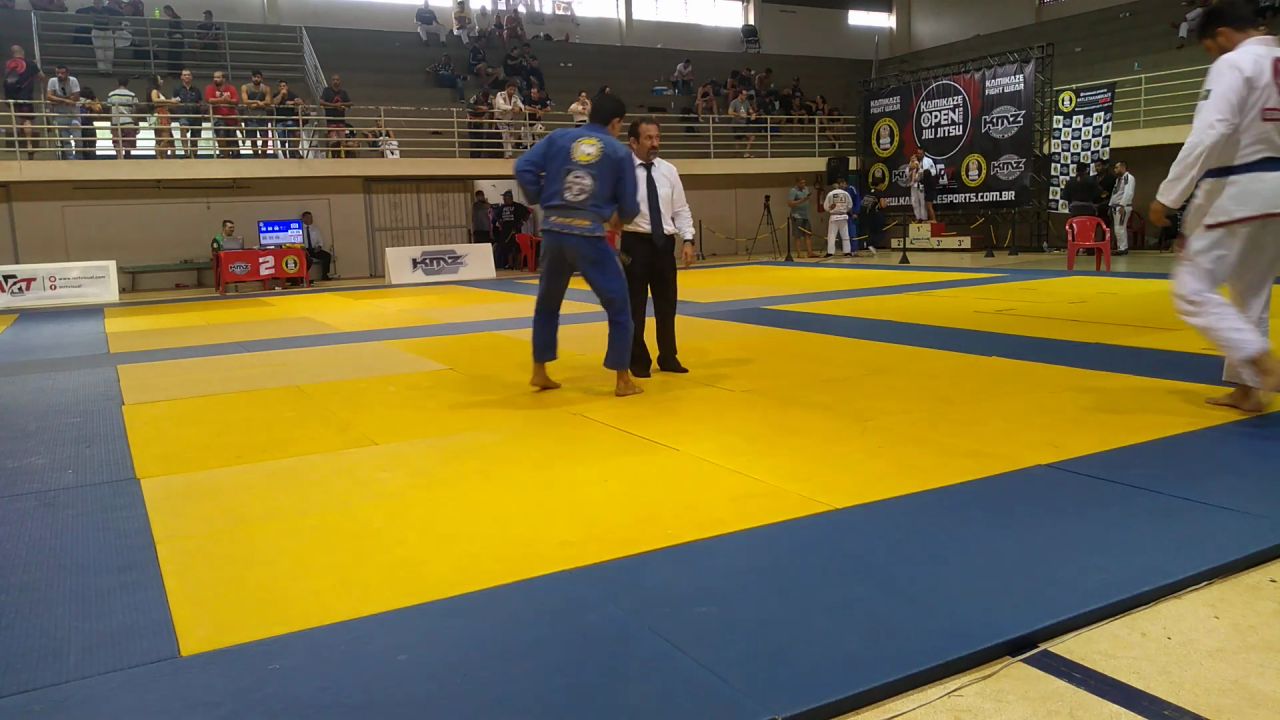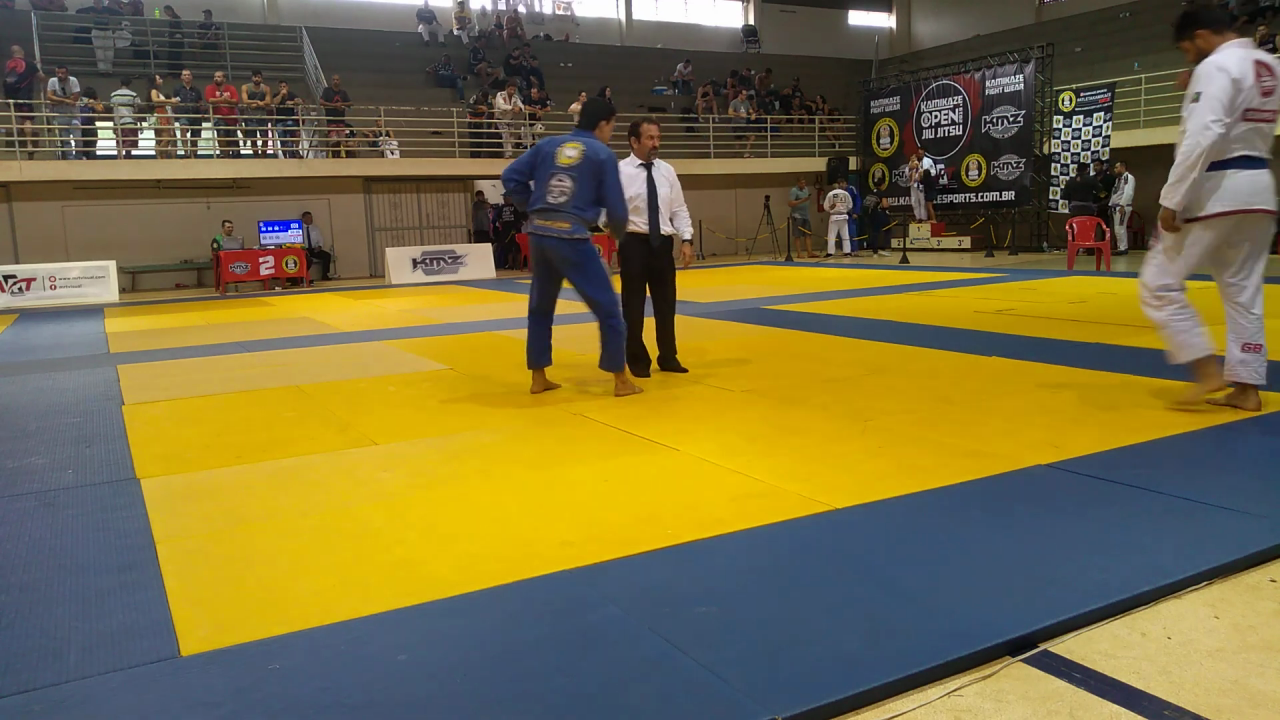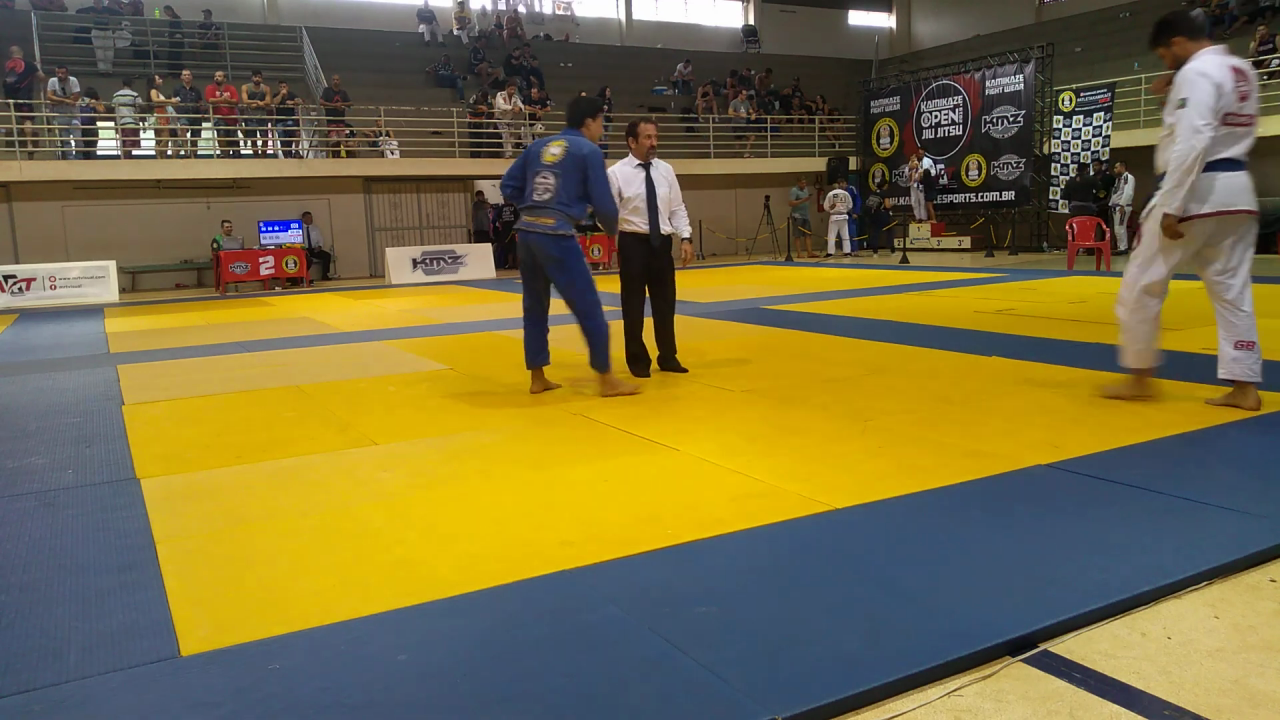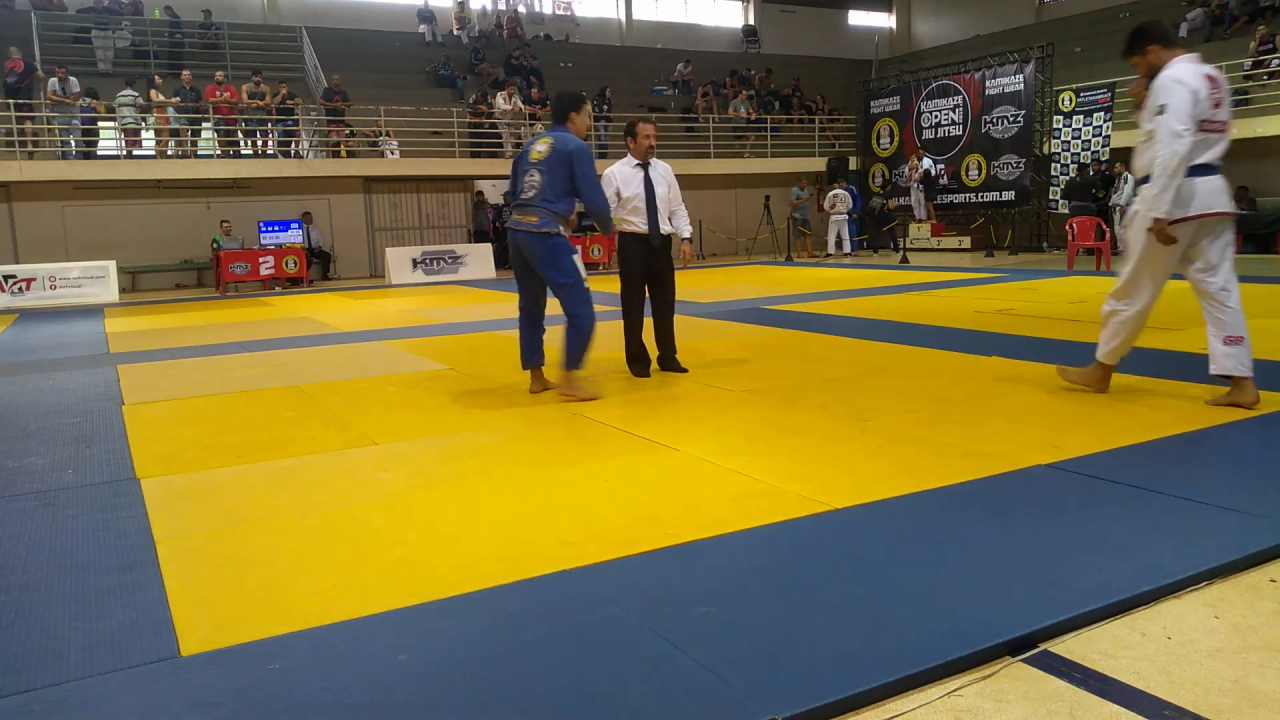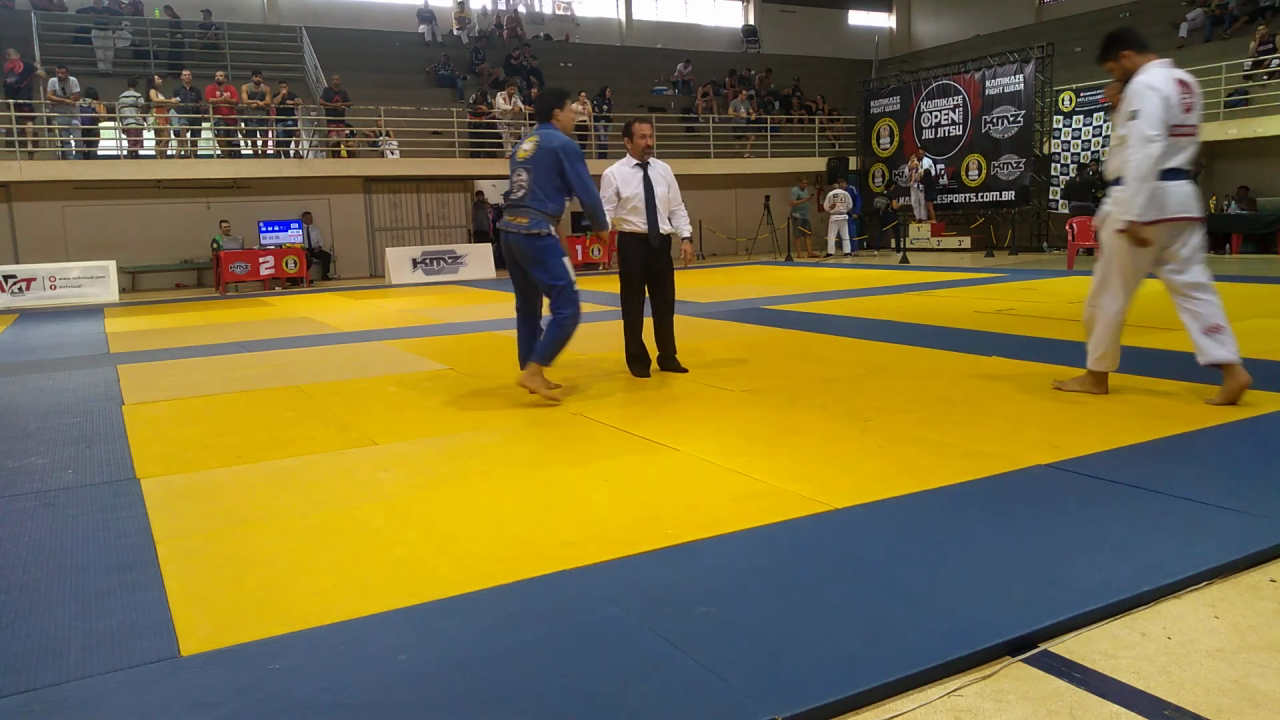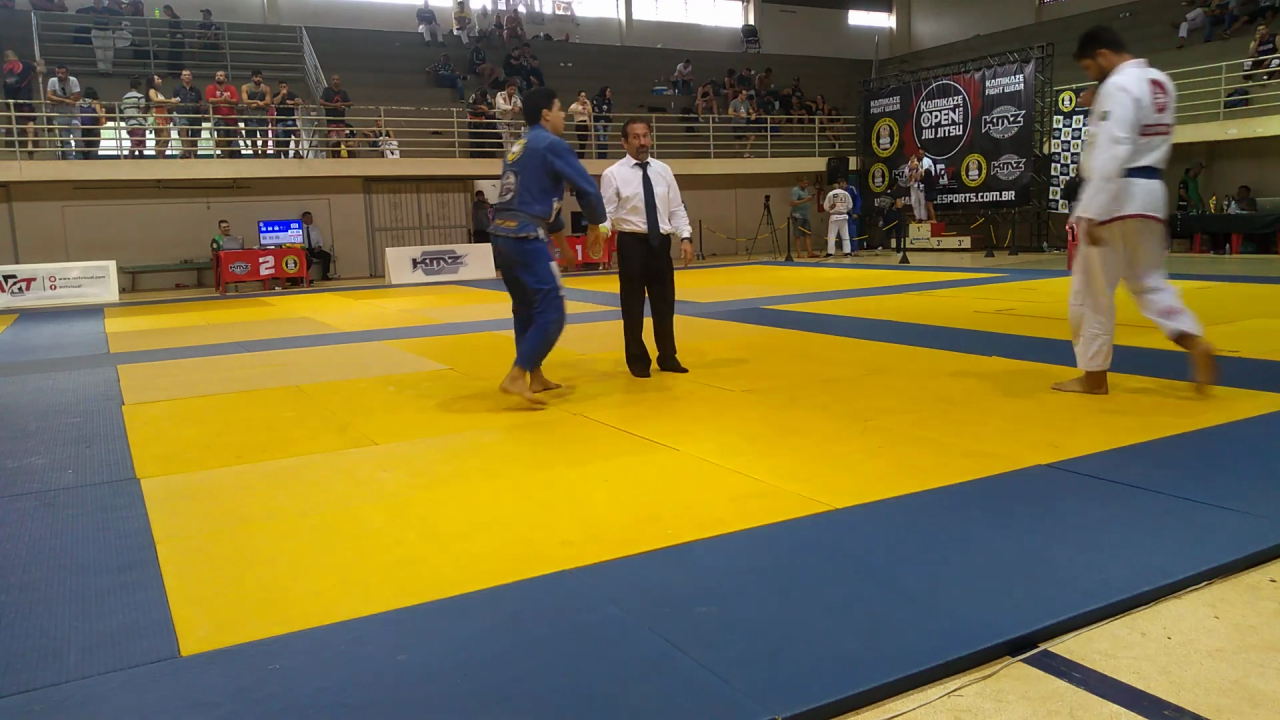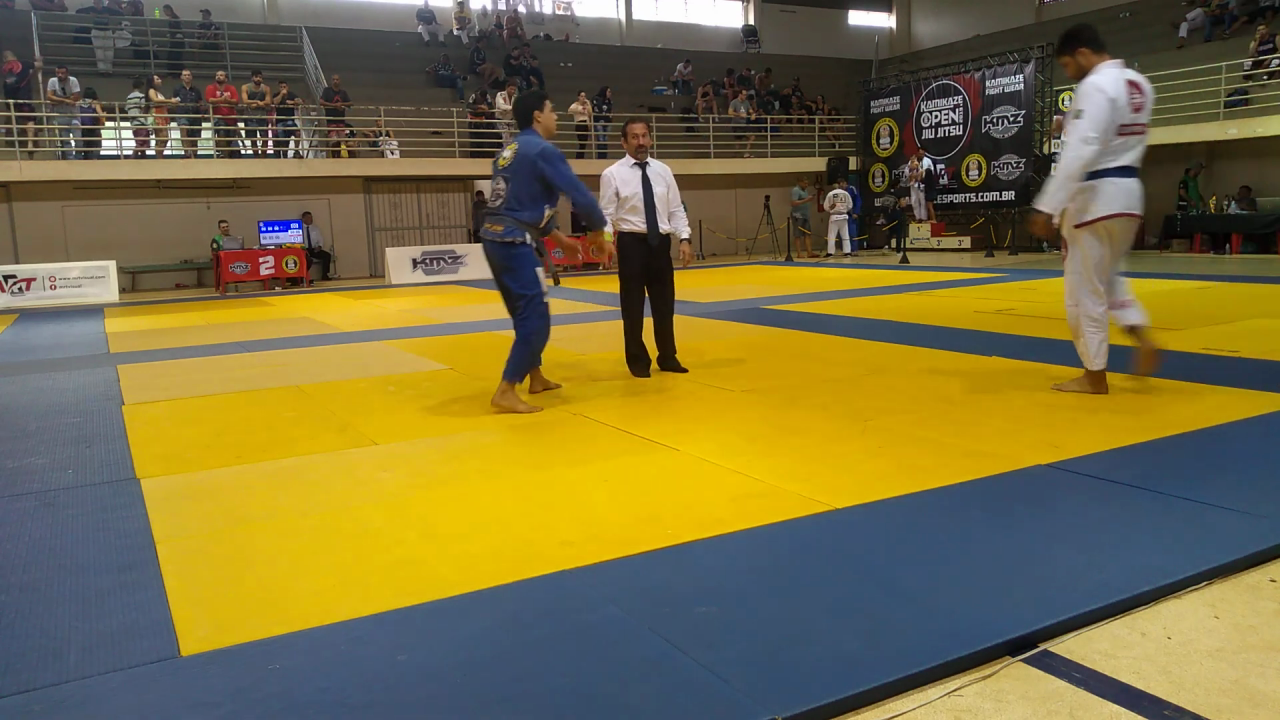
dt=0.1s
person 1, frame 1
left shoulder: (1233, 65)
left elbow: (1209, 135)
left wrist: (1167, 195)
left hip: (1233, 192)
left knee: (1192, 291)
right ankle: (1246, 386)
person 1, frame 2
left shoulder: (1215, 66)
left elbow: (1202, 137)
left wrist: (1171, 198)
left hip: (1213, 188)
left knee: (1160, 283)
right knee: (1244, 290)
left ankle: (1207, 367)
right ankle: (1247, 386)
person 1, frame 3
left shoulder: (1196, 72)
right shoulder: (1243, 71)
left elbow: (1192, 141)
left wrist: (1171, 206)
left hip: (1197, 190)
right hip: (1238, 189)
left knee: (1142, 284)
right knee: (1232, 289)
left ankle: (1139, 377)
right ankle: (1245, 385)
person 1, frame 4
left shoulder: (1172, 80)
right shoulder: (1215, 78)
left elbow: (1172, 148)
left wrist: (1159, 212)
right wrist: (1147, 111)
left hip: (1175, 196)
right hip: (1211, 192)
left knee: (1133, 290)
right knee: (1217, 288)
left ankle: (1100, 371)
right ankle: (1242, 382)
person 1, frame 5
left shoulder: (1144, 86)
right shoulder: (1186, 83)
left elbow: (1145, 151)
left wrist: (1132, 214)
right wrist: (1126, 113)
left hip: (1141, 200)
right hip: (1182, 194)
left knee: (1109, 292)
right knee: (1192, 286)
left ankle: (1097, 375)
right ankle: (1232, 368)
person 1, frame 6
left shoulder: (1117, 86)
right shoulder: (1161, 84)
left elbow: (1111, 154)
left wrist: (1089, 212)
right wrist: (1101, 121)
left hip: (1119, 196)
right hip: (1150, 191)
left knee: (1090, 290)
right knee: (1149, 282)
left ankle: (1094, 375)
right ankle: (1197, 346)
person 1, frame 7
left shoulder: (1096, 86)
right shoulder: (1141, 84)
left elbow: (1080, 152)
left wrist: (1045, 206)
left hip: (1095, 193)
right hip: (1128, 190)
left knee: (1085, 289)
right knee: (1105, 278)
left ankle: (1094, 376)
right ankle: (1142, 337)
person 2, frame 1
left shoulder: (558, 139)
right shoulder: (619, 152)
left elbow: (523, 169)
right elbow: (630, 206)
left wrist: (544, 201)
right wrist: (620, 220)
left hip: (553, 231)
right hip: (589, 235)
left knee: (548, 303)
right knee: (619, 306)
left ankle: (540, 373)
right ankle: (623, 380)
person 2, frame 2
left shoulder: (546, 146)
right shoulder: (603, 155)
left elbow: (511, 177)
right elbow: (617, 212)
right wrist: (619, 229)
left hip: (538, 234)
right hip: (572, 238)
left knee: (541, 307)
right knee: (608, 309)
left ankle: (538, 377)
right ankle: (621, 380)
person 2, frame 3
left shoulder: (538, 147)
right shoulder: (589, 152)
left elbow: (508, 185)
right elbow: (603, 202)
right wrist: (612, 229)
left hip: (526, 231)
right hip: (557, 236)
left knee: (535, 307)
right knee: (589, 309)
left ankle: (538, 377)
right ankle: (607, 380)
person 2, frame 4
left shoulder: (531, 146)
right shoulder: (576, 147)
left elbow: (516, 189)
right elbow: (593, 198)
right wrist: (609, 229)
left hip: (516, 230)
right hip: (546, 233)
left knee: (531, 306)
right knee: (579, 307)
left ankle: (536, 377)
right ankle: (570, 379)
person 2, frame 5
left shoulder: (524, 145)
right shoulder: (562, 144)
right elbow: (587, 193)
left wrist: (550, 226)
right wrist: (601, 227)
left hip: (510, 230)
right hip: (537, 234)
left knee: (528, 306)
right knee: (567, 308)
left ankle: (536, 375)
right ankle: (532, 371)
person 2, frame 6
left shoulder: (515, 149)
right shoulder: (551, 144)
right elbow: (586, 187)
left wrist: (557, 230)
right wrist: (595, 224)
left hip: (501, 233)
right hip: (526, 237)
left knee: (526, 308)
right knee: (551, 313)
left ankle: (536, 378)
right ankle: (516, 377)
person 2, frame 7
left shoulder: (507, 152)
right shoulder: (542, 150)
right elbow: (578, 195)
right wrist: (598, 230)
left hip: (492, 239)
right hip: (514, 244)
left knee: (525, 313)
right knee: (536, 320)
left ankle: (534, 377)
right ankle: (505, 392)
person 3, frame 1
left shoulder: (669, 170)
left elbow: (681, 210)
left wrist: (688, 239)
left hip: (664, 242)
right hip: (635, 243)
left knee: (667, 302)
right knee: (635, 304)
left ankle: (668, 356)
right ankle: (638, 359)
person 3, frame 2
left shoulder: (667, 171)
right shoulder: (619, 173)
left elbow: (679, 209)
left wrist: (686, 239)
left hip: (662, 243)
right hip: (634, 243)
left knee: (666, 302)
right knee: (634, 304)
left ankle: (668, 357)
right ankle: (638, 359)
person 3, frame 3
left shoulder: (665, 170)
right shoulder: (616, 173)
left elbow: (677, 209)
left wrist: (685, 238)
left hip: (661, 243)
right hip: (633, 243)
left knee: (665, 302)
right knee: (633, 305)
left ankle: (668, 357)
right ankle: (637, 359)
person 3, frame 4
left shoulder: (664, 170)
right shoulder: (614, 174)
left elbow: (677, 209)
left wrist: (685, 237)
left hip: (661, 243)
right hip: (632, 243)
left knee: (665, 302)
right knee: (633, 305)
left ankle: (667, 356)
right ankle: (637, 359)
person 3, frame 5
left shoulder: (664, 170)
right shoulder: (614, 174)
left elbow: (677, 209)
right elbow: (605, 211)
left wrist: (685, 237)
left hip: (660, 242)
right hip: (632, 243)
left knee: (665, 302)
right knee: (633, 305)
left ankle: (668, 356)
right ankle: (637, 359)
person 3, frame 6
left shoulder: (663, 170)
right shoulder: (613, 174)
left elbow: (677, 209)
right elbow: (606, 212)
left wrist: (685, 237)
right wrist: (602, 230)
left hip: (660, 243)
right hip: (632, 243)
left knee: (664, 302)
right knee: (633, 305)
left ankle: (667, 356)
right ankle: (638, 360)
person 3, frame 7
left shoulder: (663, 171)
right shoulder: (613, 174)
left elbow: (676, 209)
right elbow: (605, 214)
left wrist: (684, 238)
left hip: (660, 243)
right hip: (632, 243)
left knee: (664, 302)
right knee: (633, 305)
left ankle: (667, 357)
right ankle: (638, 360)
